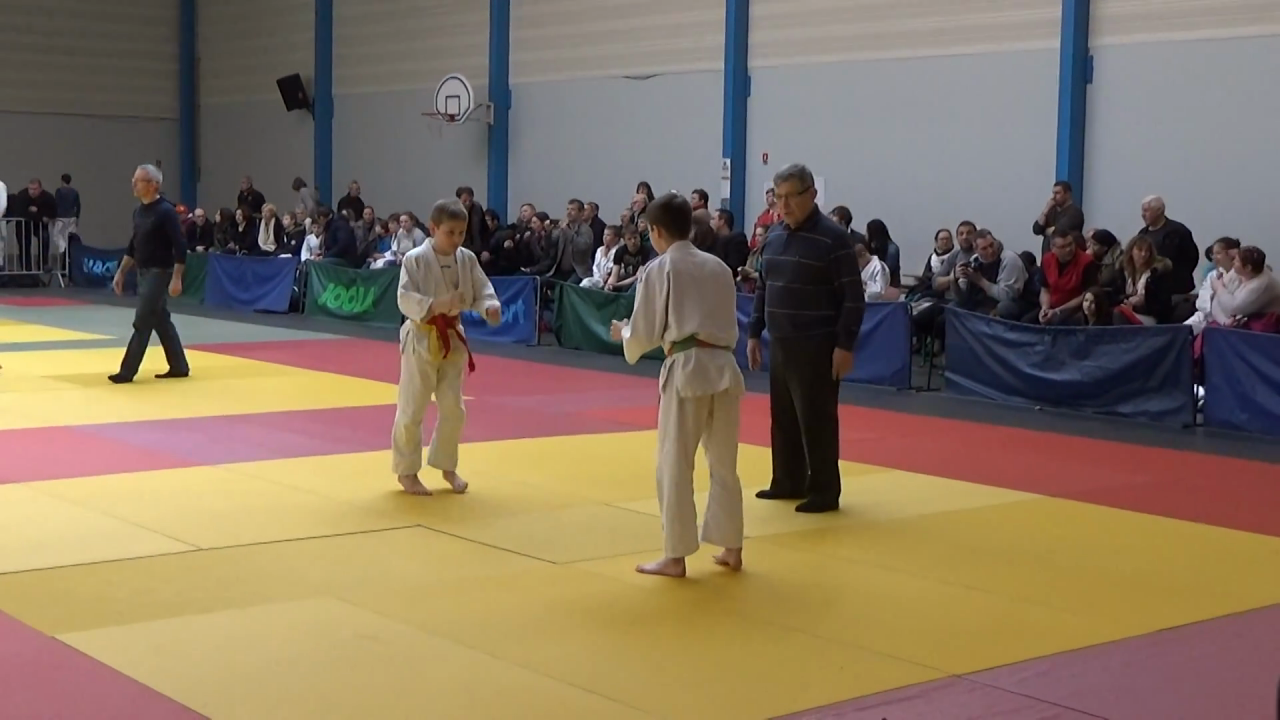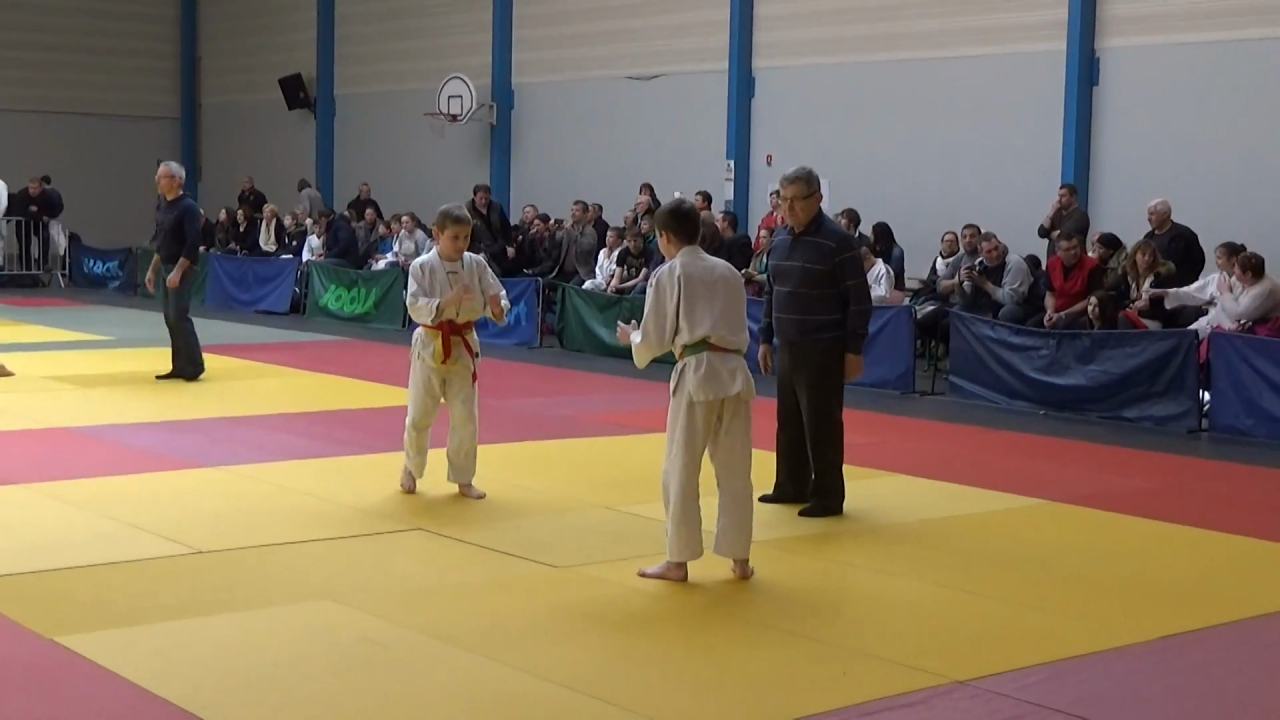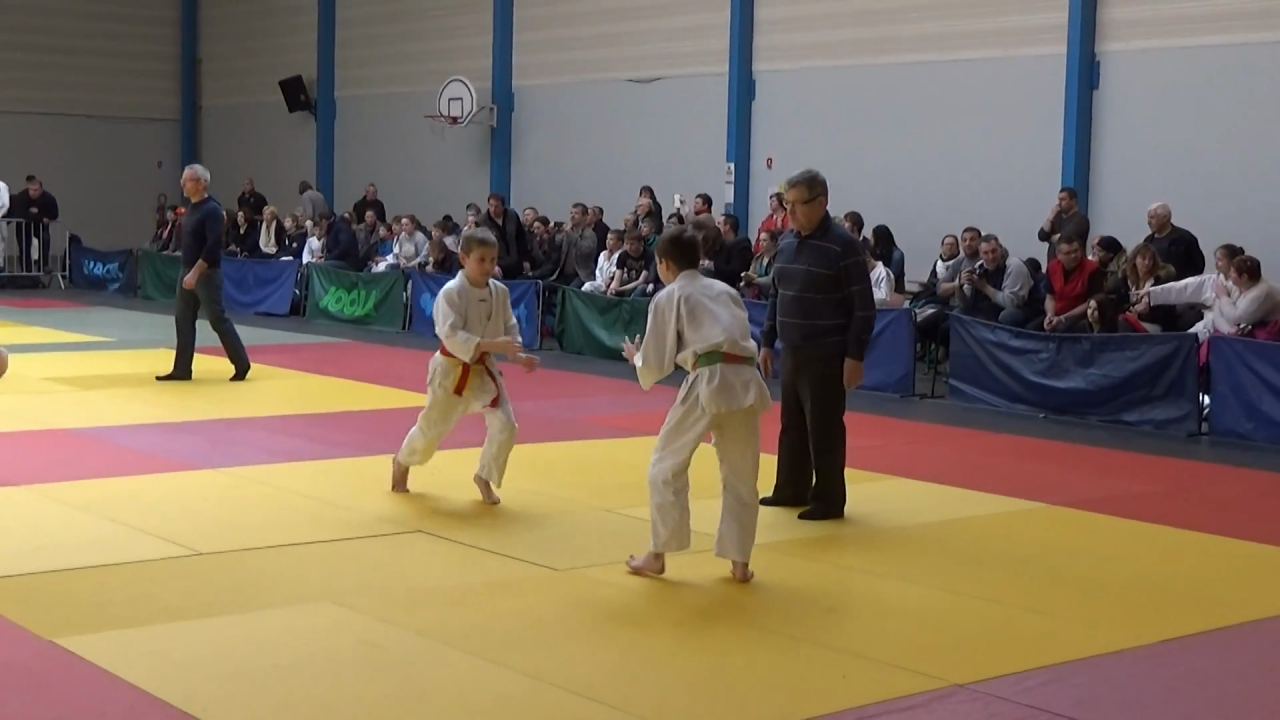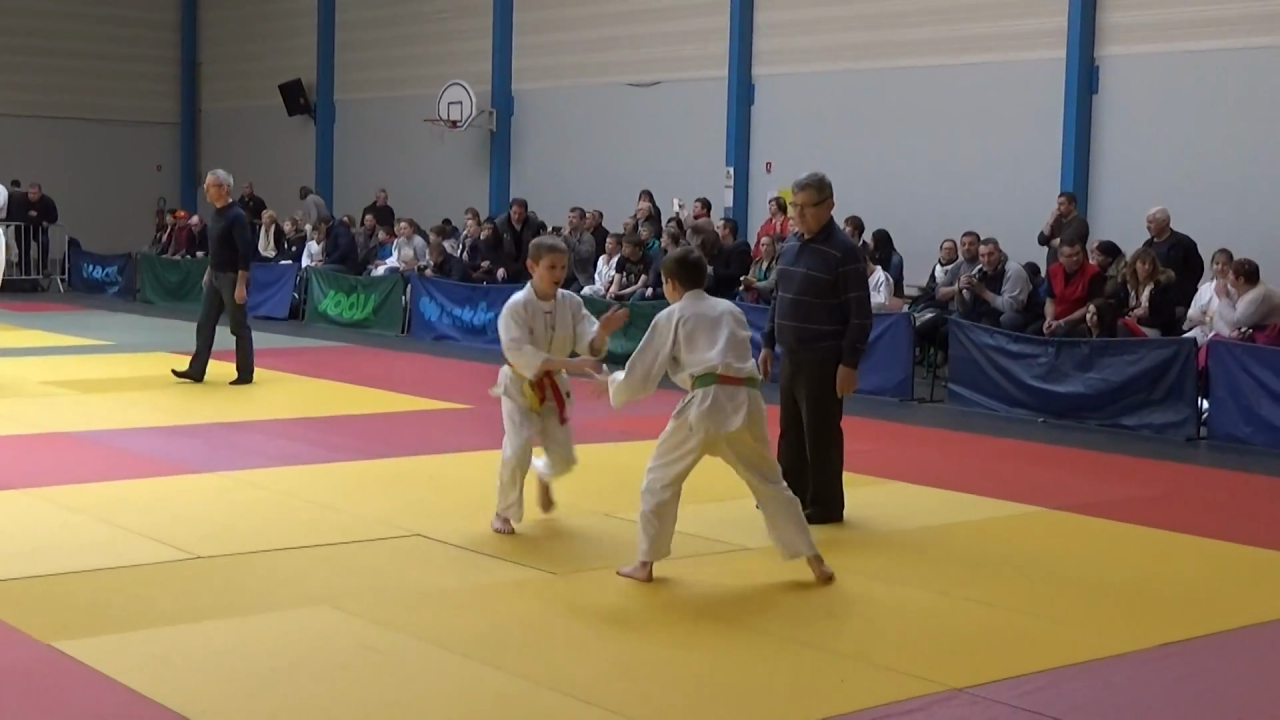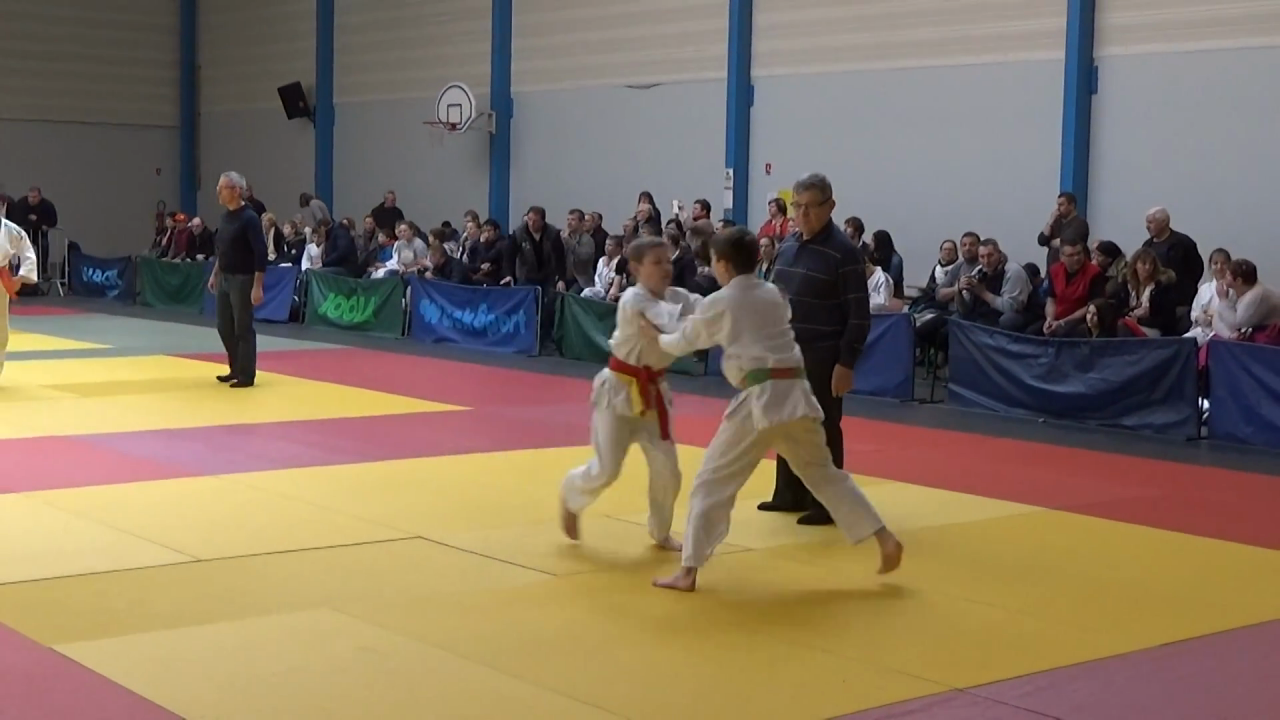
dt=0.3s
person 1, frame 1
left shoulder: (658, 270)
right shoulder: (719, 267)
left elbow: (644, 335)
left wrist: (622, 333)
left hip: (686, 369)
right hip: (724, 367)
left knee: (675, 466)
right knee: (724, 463)
left ankle: (676, 557)
right ankle: (731, 549)
person 1, frame 2
left shoulder: (667, 275)
right shoulder: (729, 271)
left elbow: (655, 340)
left wrist: (631, 337)
left hip: (697, 373)
right hip: (734, 371)
left knee: (681, 470)
right knee: (735, 471)
left ankle: (678, 561)
right ankle: (740, 560)
person 1, frame 3
left shoulder: (666, 298)
right shoulder: (726, 291)
left elbow: (655, 365)
left wrist: (636, 357)
left hip: (710, 383)
right hip: (748, 382)
left knee: (666, 466)
right knee: (738, 478)
left ankle: (657, 554)
right ankle: (740, 562)
person 1, frame 4
left shoulder: (668, 318)
right shoulder: (732, 310)
left elbow: (638, 378)
left wrist: (611, 383)
left hip: (706, 402)
right hip: (747, 400)
left knee: (660, 477)
right knee: (769, 481)
left ankle: (645, 562)
right ankle: (812, 560)
person 1, frame 5
left shoulder: (720, 303)
right shoulder: (773, 295)
left elbow: (681, 341)
left wrist: (657, 340)
left hip: (762, 399)
right hip: (798, 393)
left knee: (712, 482)
right knee: (824, 474)
left ankle: (688, 571)
right ankle: (884, 539)
person 2, frame 1
left shoulder: (833, 238)
right shoulder: (775, 235)
left elbow: (853, 297)
right elbow: (763, 289)
left wrist: (845, 345)
right wrist: (754, 333)
left hip: (815, 345)
right hip: (780, 343)
left knee: (816, 419)
right knee: (783, 418)
left ankle: (824, 492)
right ankle: (788, 482)
person 2, frame 2
left shoulder: (838, 241)
right shoulder: (780, 240)
left elbow: (859, 300)
left wrist: (854, 349)
right wrist: (765, 339)
left hip: (823, 349)
right hip: (788, 347)
left knee: (821, 424)
right knee: (789, 421)
left ankle: (828, 496)
right ankle: (791, 486)
person 2, frame 3
left shoulder: (844, 245)
right shoulder: (787, 243)
left elbow: (863, 307)
right elbow: (776, 297)
left wrist: (855, 355)
right wrist: (767, 342)
left hip: (827, 354)
right hip: (793, 351)
left knee: (824, 427)
right knee: (791, 424)
left ankle: (829, 500)
right ankle: (791, 489)
person 2, frame 4
left shoulder: (844, 251)
right shoulder: (790, 245)
left elbow: (860, 315)
left wrist: (849, 363)
right wrist: (768, 344)
left hip: (823, 358)
right hip: (791, 355)
left knee: (821, 432)
right knee: (790, 428)
left ankle: (827, 504)
right ankle: (791, 493)
person 2, frame 5
left shoulder: (843, 251)
right shoulder: (787, 246)
left elbow: (858, 315)
left wrist: (846, 363)
left hip: (823, 358)
left knee: (822, 431)
left ankle: (826, 504)
right ankle: (790, 495)
person 3, frame 1
left shoulder: (467, 259)
right shoulder: (415, 258)
left elbow: (482, 293)
right elbow: (405, 299)
left wrist: (491, 308)
right wrist: (438, 302)
left hip: (453, 338)
right hip: (422, 339)
left knee: (453, 407)
right knee: (412, 409)
left ankle: (446, 466)
right ankle: (407, 472)
person 3, frame 2
left shoulder: (477, 264)
right shoulder: (422, 266)
left elbow: (496, 303)
right elbow: (415, 307)
left wrist: (497, 307)
right wrist: (448, 300)
left hip: (463, 345)
right hip: (431, 346)
left knee: (465, 417)
right knee: (420, 416)
left ankle: (463, 479)
right ankle: (411, 469)
person 3, frame 3
left shoulder: (500, 292)
right shoulder: (451, 292)
left elbow: (509, 329)
right elbow: (451, 336)
left wrist: (519, 354)
right wrist: (491, 343)
left hip: (482, 370)
right hip: (450, 369)
left knee: (506, 427)
right knee: (430, 431)
left ankle: (485, 477)
right ankle: (403, 463)
person 3, frame 4
left shoulder: (571, 302)
right shoulder: (517, 305)
left elbow: (590, 346)
right elbow: (518, 351)
left wrist: (603, 331)
right wrist: (565, 364)
left hip: (552, 385)
right hip: (519, 384)
left knee: (563, 458)
right knee: (517, 450)
left ankle: (544, 476)
right ankle: (505, 511)
person 3, frame 5
left shoulder: (676, 297)
right shoulder: (634, 301)
right elbow: (675, 320)
left hip: (652, 391)
right hip: (619, 390)
left knee: (667, 469)
right knee: (606, 469)
left ankle: (661, 531)
right ankle: (571, 499)
person 4, frame 1
left shoulder: (166, 211)
right shoulder: (139, 212)
left elbow: (180, 247)
right elbow: (134, 246)
left wrist: (177, 279)
right wrist: (121, 272)
left hip: (160, 274)
right hip: (145, 273)
left knee: (142, 322)
right knee: (160, 320)
left ankle: (128, 371)
right ankle: (179, 366)
person 4, frame 2
left shoulder: (188, 207)
right shoulder: (165, 208)
left elbow: (193, 243)
left wrist: (178, 272)
right wrist: (152, 270)
left hip: (181, 272)
right hip: (169, 270)
left knee: (178, 318)
right knee: (172, 318)
left ankle: (193, 366)
right ankle: (181, 368)
person 4, frame 3
left shoulder: (211, 210)
right shoulder: (192, 209)
left elbow: (213, 247)
left wrist: (194, 273)
left hip: (207, 275)
right hip: (188, 273)
left knee: (218, 321)
right knee: (183, 321)
left ankle: (242, 365)
right ankle: (182, 370)
person 4, frame 4
left shoulder: (236, 216)
right shoulder: (216, 214)
left elbow: (246, 252)
left wrist: (241, 285)
right wrist: (208, 274)
left hip: (232, 278)
right hip: (215, 277)
left knee: (238, 326)
right knee: (205, 323)
left ankle: (245, 373)
right ankle: (196, 370)
person 4, frame 5
left shoulder: (249, 218)
right shoulder: (225, 217)
left elbow: (261, 254)
left wrist: (257, 286)
right wrist: (215, 274)
left hip: (243, 280)
right hip: (225, 280)
left knee: (243, 328)
right knee: (224, 326)
left ankle: (246, 375)
right ankle: (237, 369)
